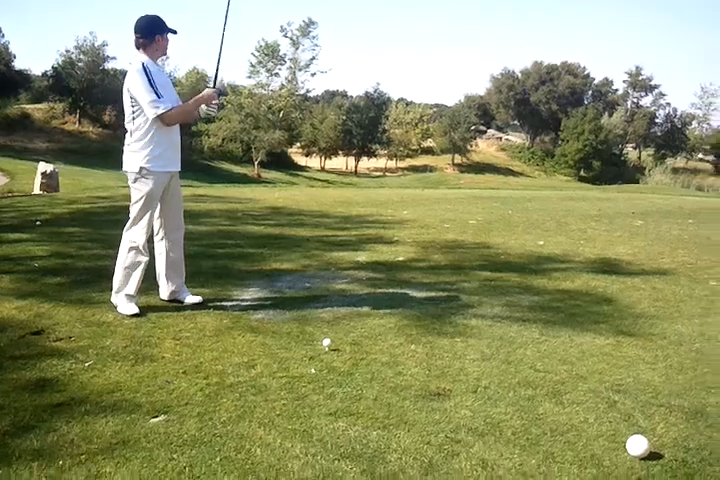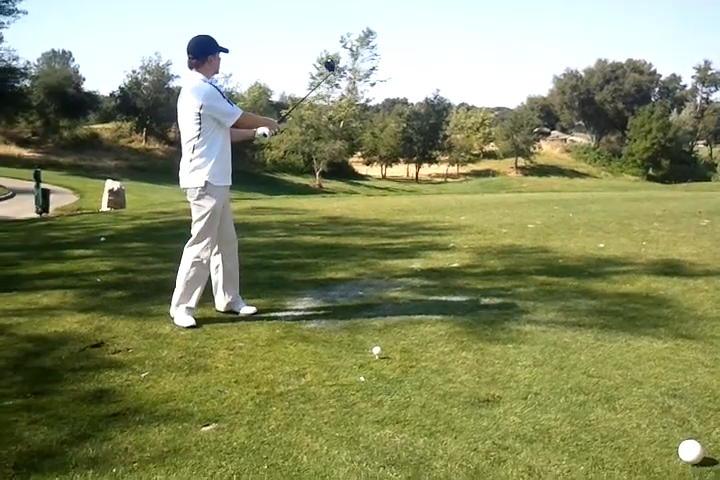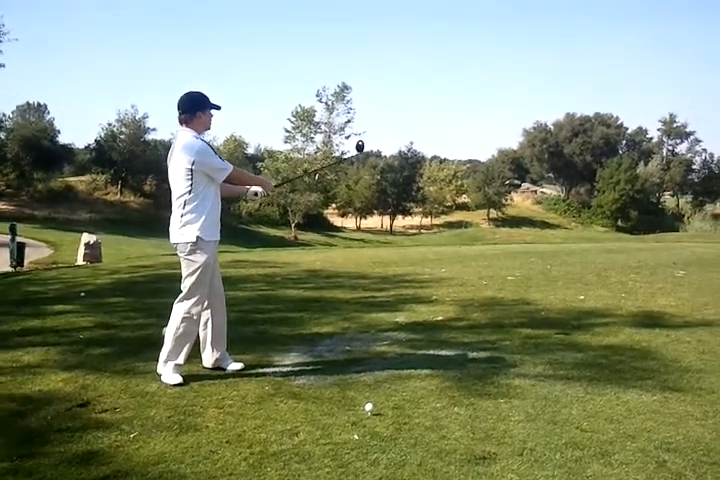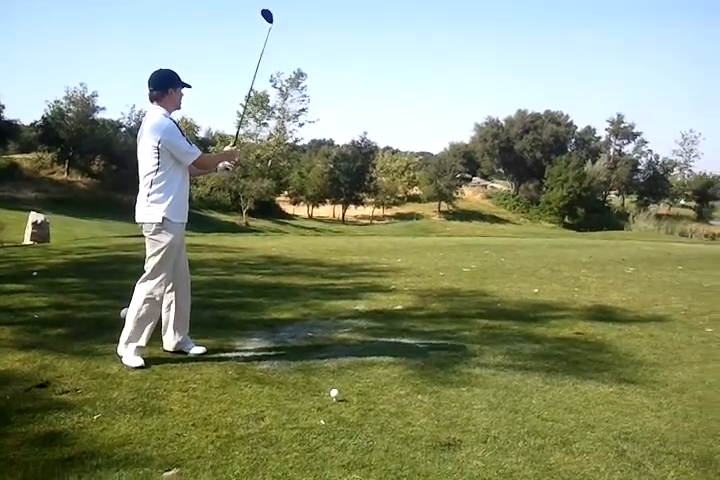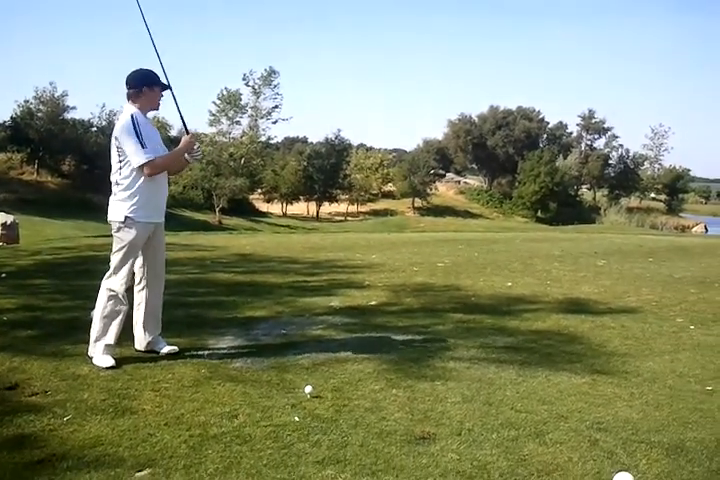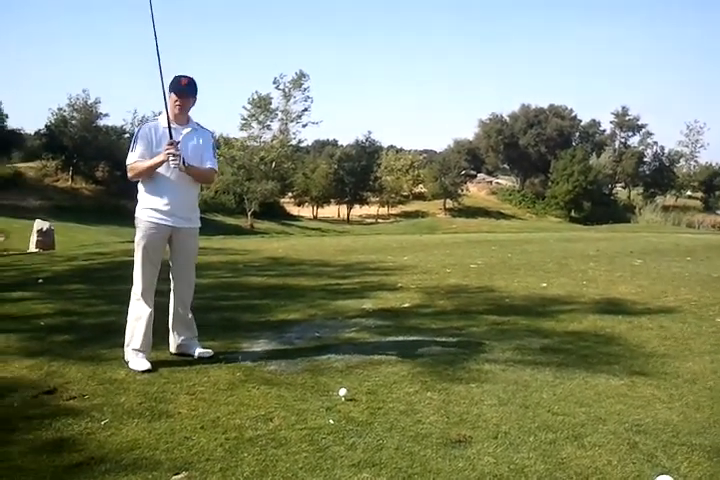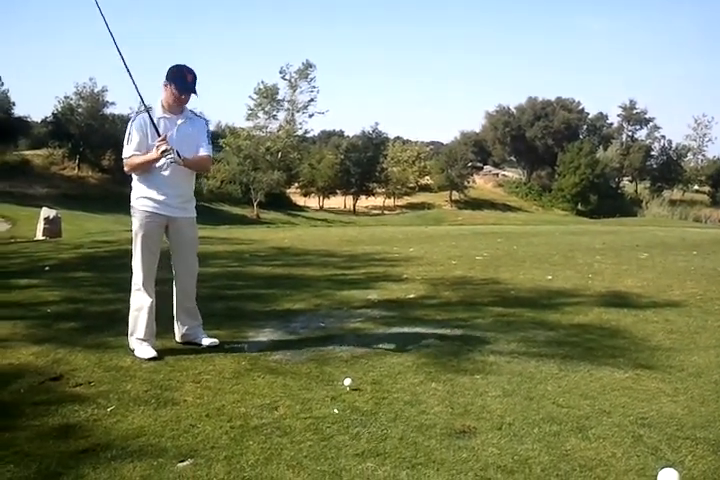
dt=0.7s
person 1, frame 1
left shoulder: (158, 72)
right shoulder: (140, 73)
left elbow: (181, 115)
right elbow: (168, 118)
left wrist: (201, 109)
right wrist: (200, 98)
left hip: (168, 165)
right hip: (147, 166)
left knee: (171, 229)
right knee: (139, 231)
left ankle: (172, 287)
right ankle: (123, 294)
person 1, frame 2
left shoulder: (194, 89)
right shoulder: (204, 90)
left elbow: (224, 132)
right elbow: (241, 118)
left wrist: (256, 133)
right wrist: (268, 123)
left hip: (214, 179)
right hip: (205, 180)
left knee: (226, 241)
right knee: (202, 244)
left ankle: (228, 298)
right ankle: (181, 306)
person 1, frame 3
left shoulder: (183, 145)
right shoulder: (195, 146)
left elbow: (215, 187)
right elbow: (232, 174)
left wrist: (248, 190)
right wrist: (261, 182)
left hip: (201, 235)
right hip: (195, 235)
left knee: (213, 297)
right knee: (191, 301)
left ankle: (215, 354)
right ankle: (168, 363)
person 1, frame 4
left shoulder: (155, 122)
right shoulder: (164, 125)
left elbow: (186, 168)
right elbow: (200, 161)
left wrist: (217, 163)
right wrist: (225, 155)
left hip: (170, 216)
right hip: (162, 216)
left knee: (178, 279)
right knee: (155, 282)
left ankle: (176, 338)
right ankle: (129, 346)
person 1, frame 5
left shoulder: (145, 124)
right shoulder: (130, 123)
left elbow: (165, 169)
right elbow: (150, 168)
left wrist: (186, 157)
right wrist: (181, 148)
left hip: (153, 216)
right hip: (132, 215)
left knee: (153, 278)
right knee: (118, 280)
left ankle: (148, 337)
right ankle: (100, 346)
person 1, frame 6
left shoulder: (204, 136)
right shoulder: (149, 129)
left elbow: (210, 177)
right elbow: (132, 171)
left wrist: (185, 166)
right wrist: (161, 158)
left hip: (187, 220)
right hip: (152, 217)
left knee: (184, 284)
right knee: (144, 285)
left ankle: (183, 340)
right ankle: (136, 349)
person 1, frame 7
left shoulder: (198, 123)
right shoulder: (142, 119)
left elbow: (206, 164)
right elbow: (128, 165)
left wrist: (181, 159)
right wrist: (154, 155)
left hip: (184, 209)
right hip: (148, 207)
left knee: (187, 273)
right knee: (144, 275)
left ankle: (189, 329)
right ankle: (140, 338)
